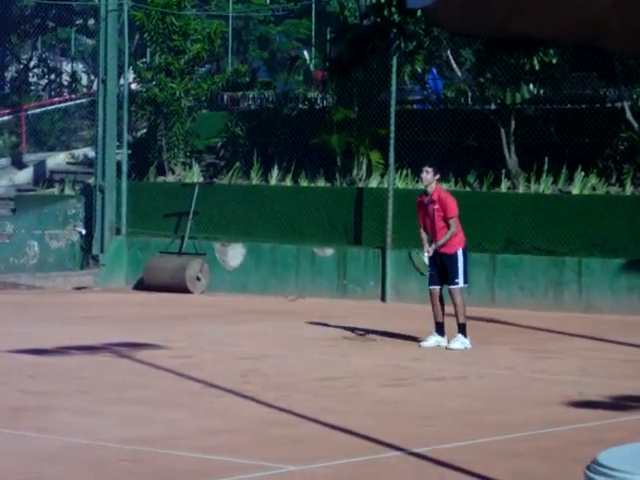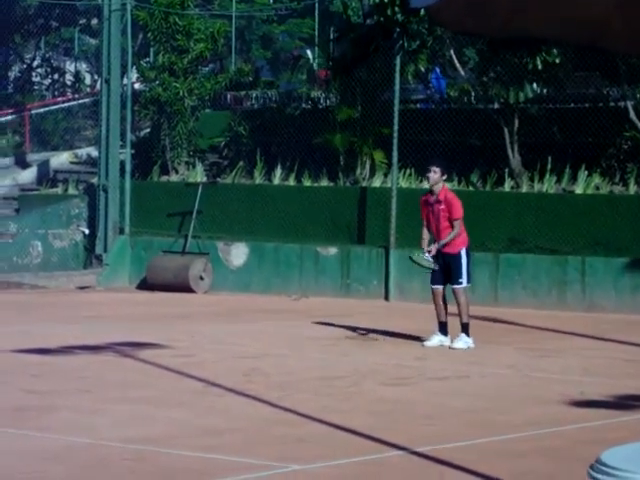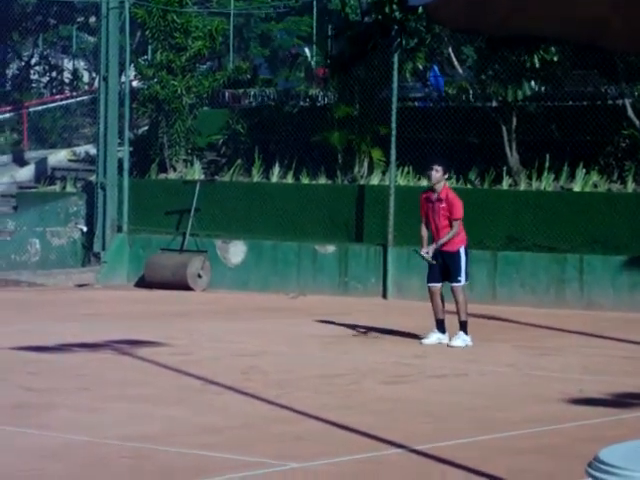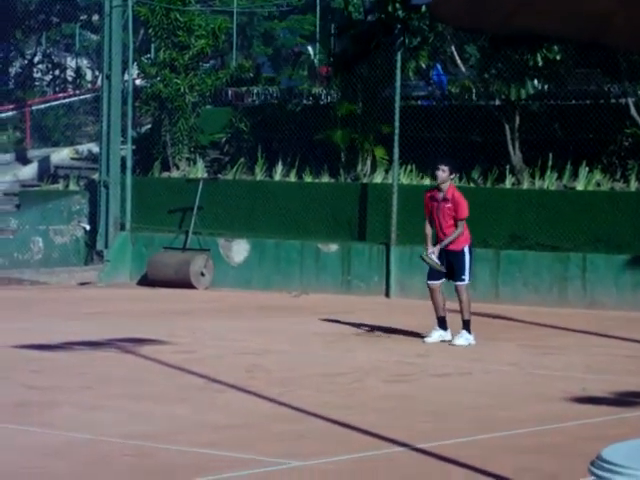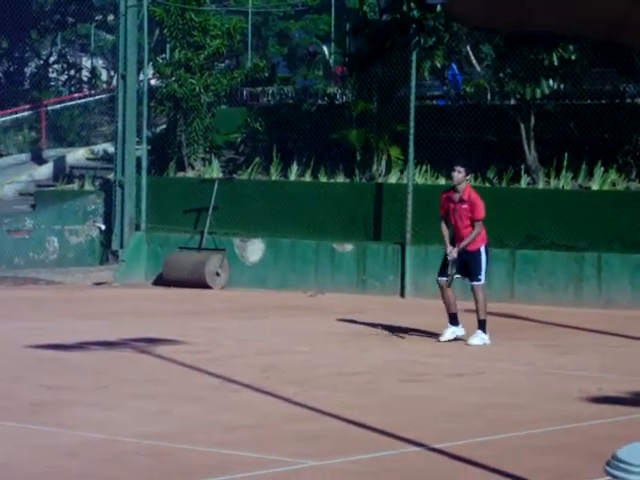
dt=0.1s
person 1, frame 1
left shoulder: (446, 198)
right shoulder: (420, 201)
left elbow: (453, 228)
left wrist: (434, 246)
right wrist: (426, 246)
left hip: (454, 249)
right hip: (436, 250)
left knee: (455, 290)
right knee: (434, 291)
left ankle: (462, 336)
right ankle: (439, 334)
person 1, frame 2
left shoulder: (451, 199)
right shoulder: (425, 199)
left elbow: (457, 229)
left wrist: (437, 245)
right wrist: (425, 246)
left hip: (457, 249)
right hip: (438, 250)
left knee: (458, 290)
right knee: (436, 290)
left ankle: (465, 336)
right ankle: (442, 334)
person 1, frame 3
left shoulder: (452, 198)
right shoulder: (425, 197)
left elbow: (456, 229)
left wrist: (435, 245)
right wrist: (425, 245)
left hip: (455, 248)
right hip: (436, 248)
left knee: (457, 288)
right knee: (434, 288)
left ankle: (463, 334)
right ankle: (440, 332)
person 1, frame 4
left shoulder: (458, 199)
right shoulder: (430, 196)
left elbow: (461, 229)
left wrist: (440, 246)
right wrist: (429, 244)
left hip: (459, 246)
right hip: (439, 246)
left knee: (460, 287)
right knee: (433, 284)
left ankle: (467, 332)
right ankle: (442, 329)
person 1, frame 5
left shoulder: (474, 199)
right shoulder: (446, 196)
left elbow: (478, 229)
left wrist: (458, 248)
right wrist: (448, 245)
left hip: (475, 246)
right hip: (455, 246)
left knee: (477, 286)
right knee: (443, 281)
left ankle: (482, 332)
right ankle: (454, 325)
